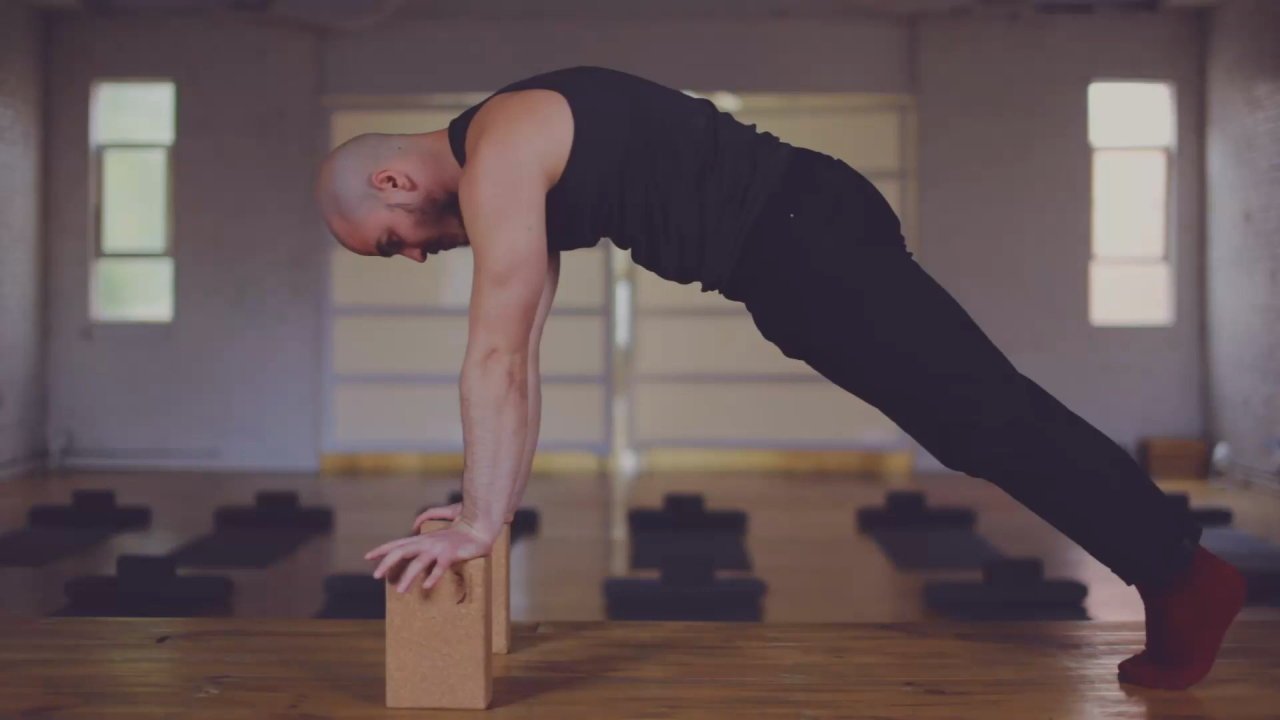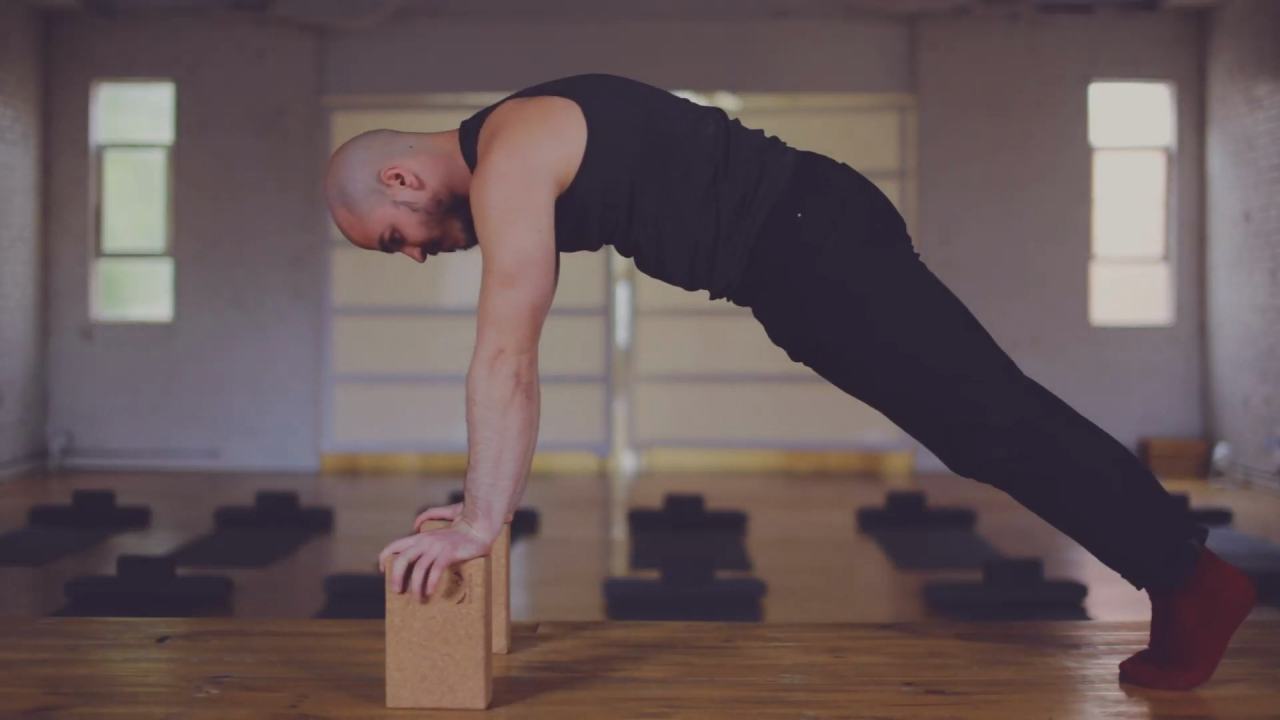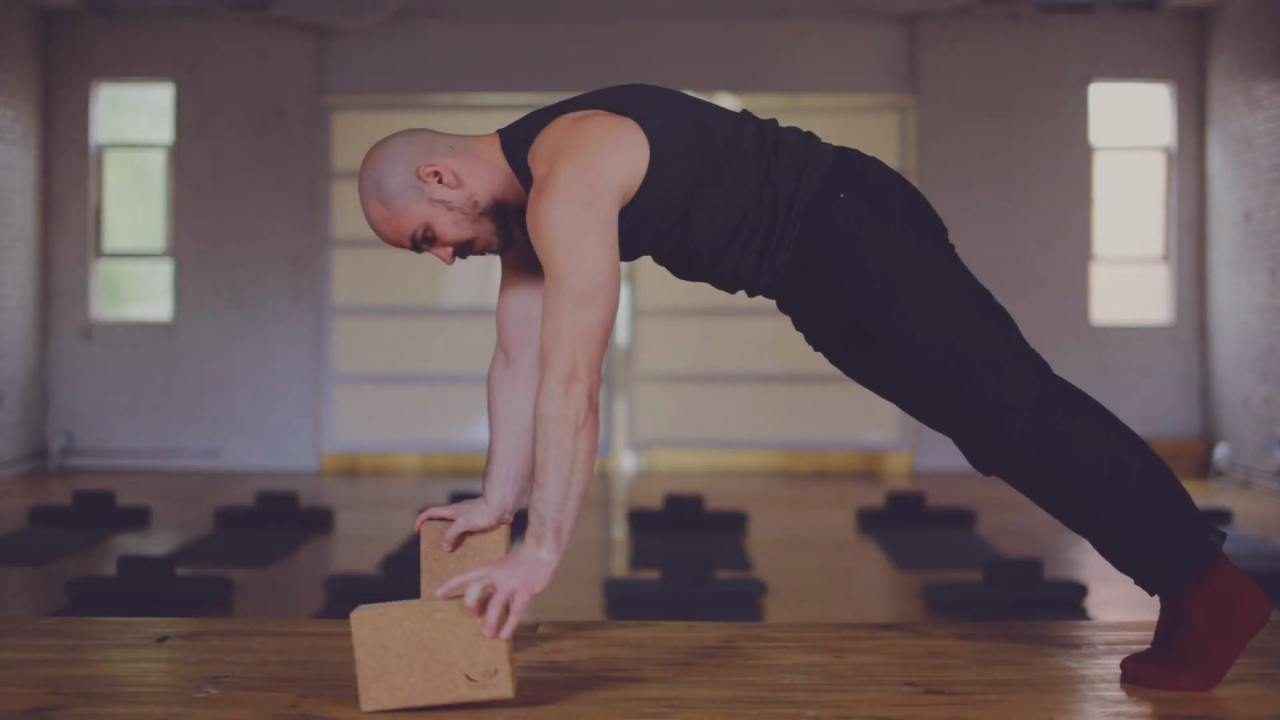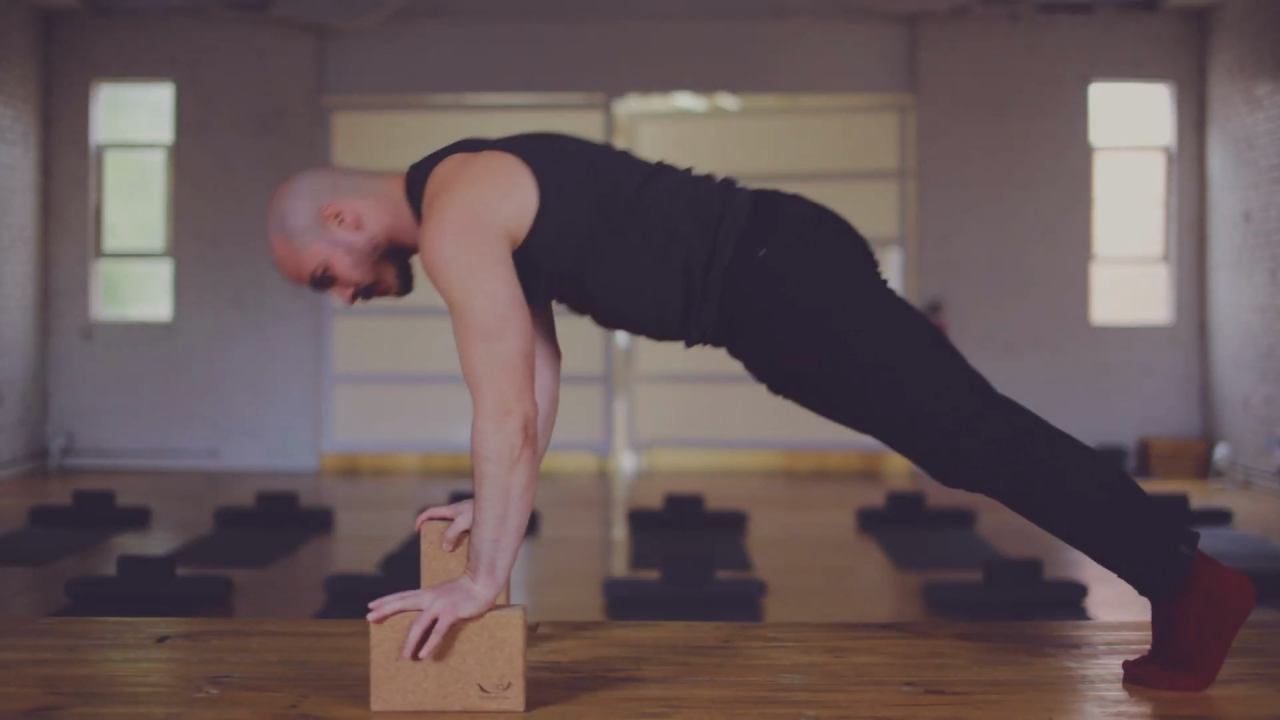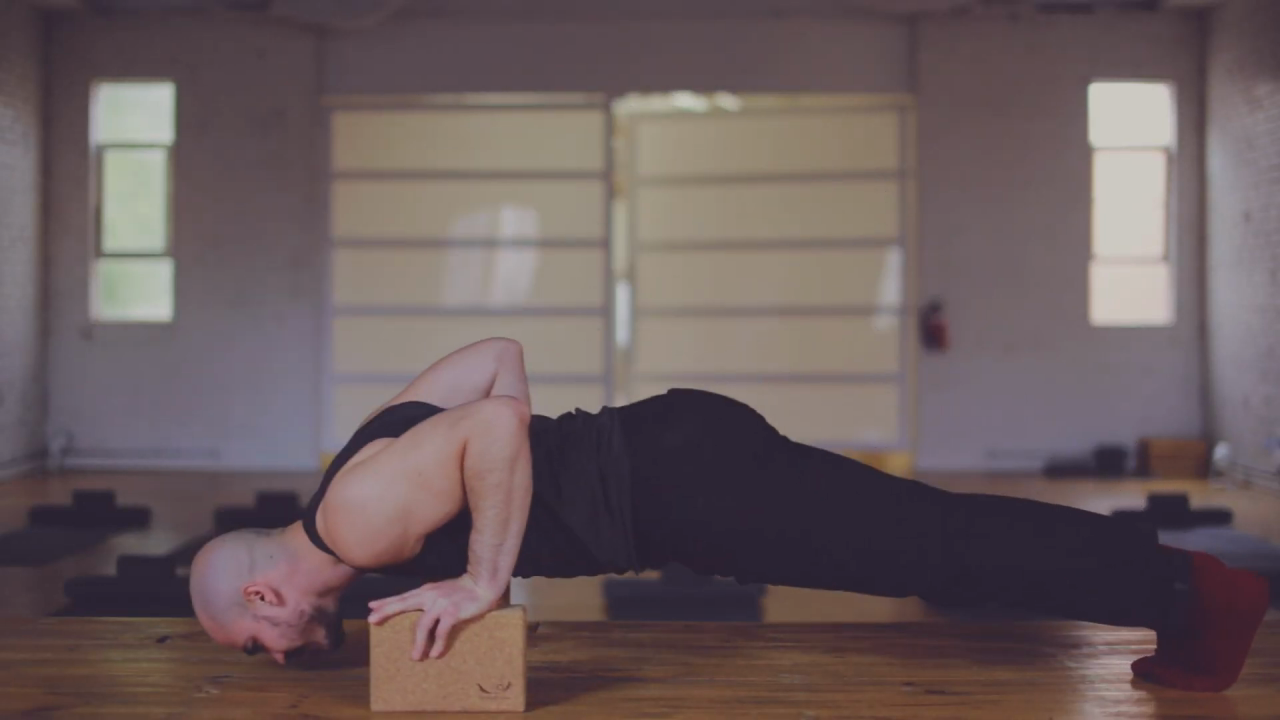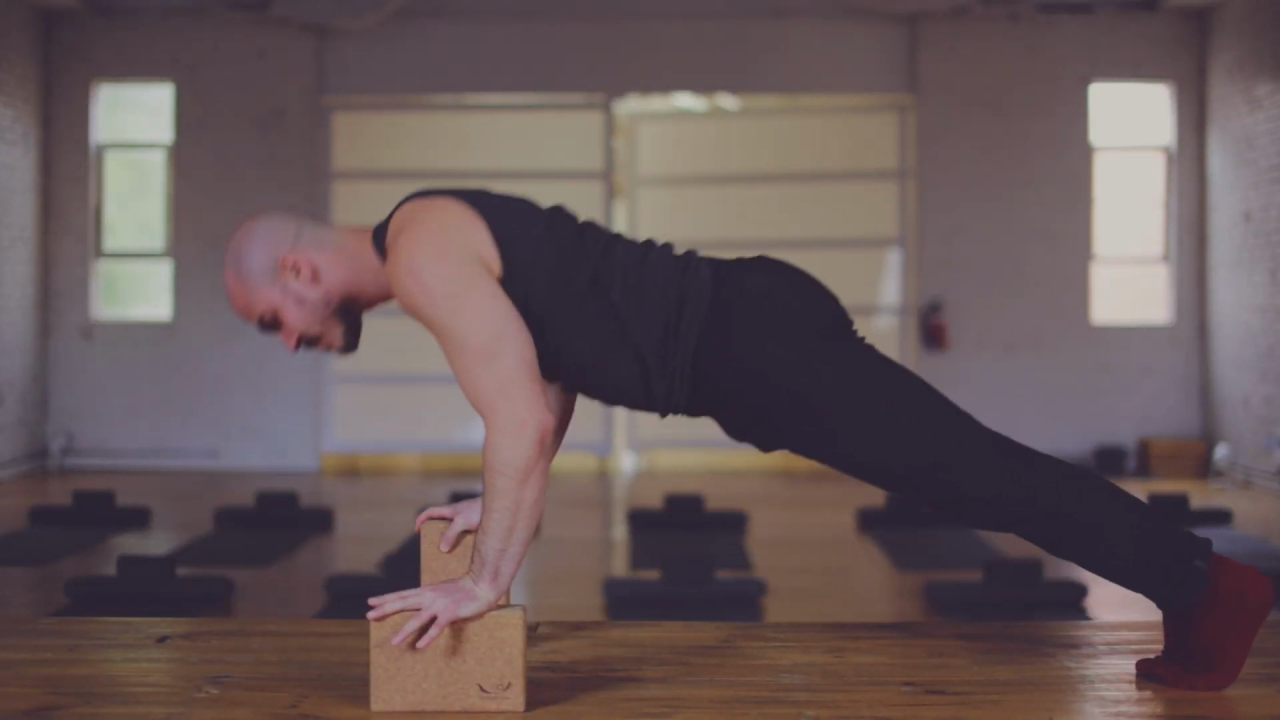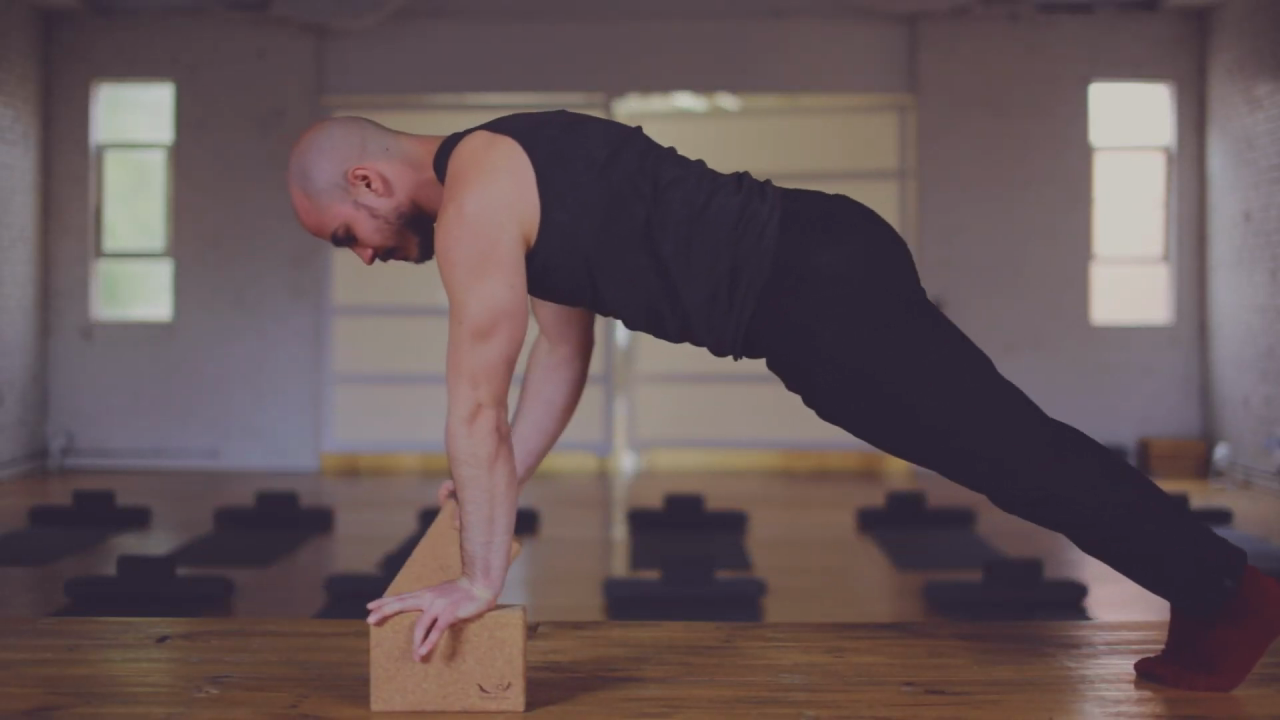
dt=0.7s
person 1, frame 1
left shoulder: (497, 159)
right shoulder: (514, 173)
left elbow: (494, 354)
right elbow: (518, 354)
left wrist: (477, 523)
right wrist: (491, 504)
left hip: (804, 235)
right hip: (791, 242)
left knee: (985, 415)
right knee: (975, 417)
left ankle: (1184, 576)
right ankle: (1170, 576)
person 1, frame 2
left shoulder: (508, 162)
right shoulder: (504, 180)
left elbow: (503, 357)
right elbow: (513, 353)
left wrist: (478, 524)
right wrist: (488, 502)
left hip: (814, 239)
right hip: (797, 252)
left knee: (992, 418)
right knee: (981, 421)
left ankle: (1194, 579)
right ankle: (1178, 582)
person 1, frame 3
left shoulder: (567, 182)
right shoulder: (519, 195)
left elbow: (570, 380)
right elbow: (519, 358)
left wrist: (541, 552)
right wrist: (497, 500)
left hip: (851, 230)
right hip: (818, 263)
left knee: (1019, 413)
right knee: (1003, 423)
right ankle: (1190, 586)
person 1, frame 4
left shoulder: (452, 224)
right shoulder: (458, 203)
left elbow: (510, 402)
right elbow: (527, 377)
left wrist: (484, 574)
right wrist: (496, 495)
left hip: (778, 272)
right hip: (765, 276)
left knee: (981, 437)
right knee: (967, 440)
left ankle: (1193, 590)
right ankle: (1177, 598)
person 1, frame 5
left shoulder: (356, 520)
right shoulder: (371, 468)
left elbow: (496, 424)
right elbow: (498, 352)
left wrist: (480, 580)
left hip: (685, 489)
right hip: (677, 446)
left knee: (942, 550)
right knee: (941, 535)
left ankle: (1192, 595)
right ankle: (1177, 588)
person 1, frame 6
left shoulder: (422, 255)
right shoulder: (437, 239)
left elbow: (520, 418)
right elbow: (548, 375)
left wrist: (487, 578)
right wrist: (503, 500)
left hip: (750, 342)
right hip: (747, 329)
left knee: (976, 476)
right knee: (972, 473)
right ankle: (1194, 591)
person 1, frame 7
left shoulder: (473, 201)
right shoulder: (506, 171)
left elbow: (475, 403)
right elbow: (564, 347)
left wrist: (481, 577)
right wrist: (496, 488)
left hip: (814, 293)
right hip: (818, 259)
left knee: (1015, 458)
right knee: (1015, 449)
